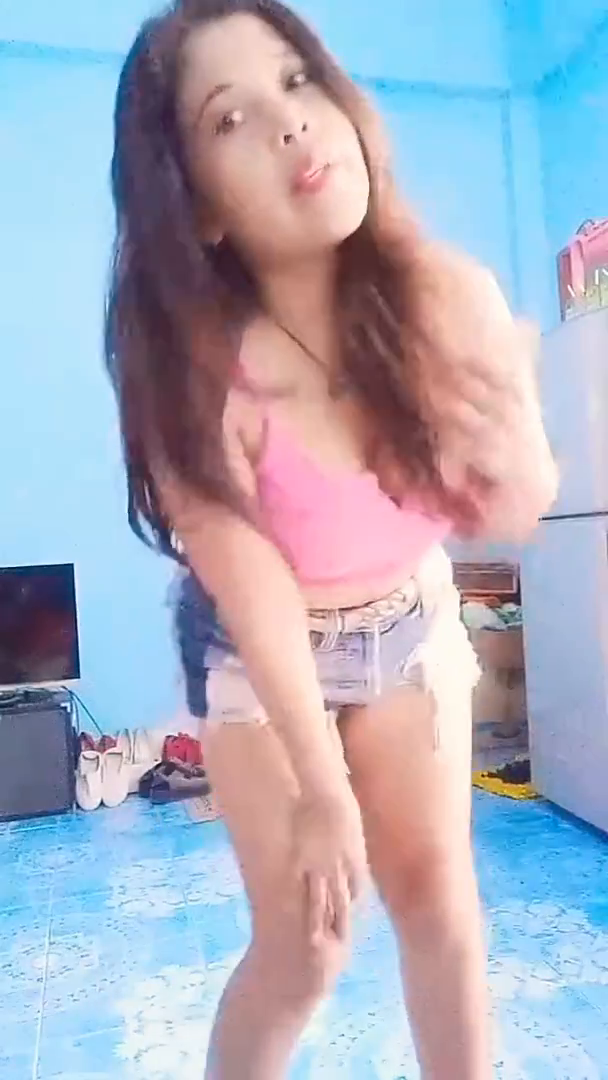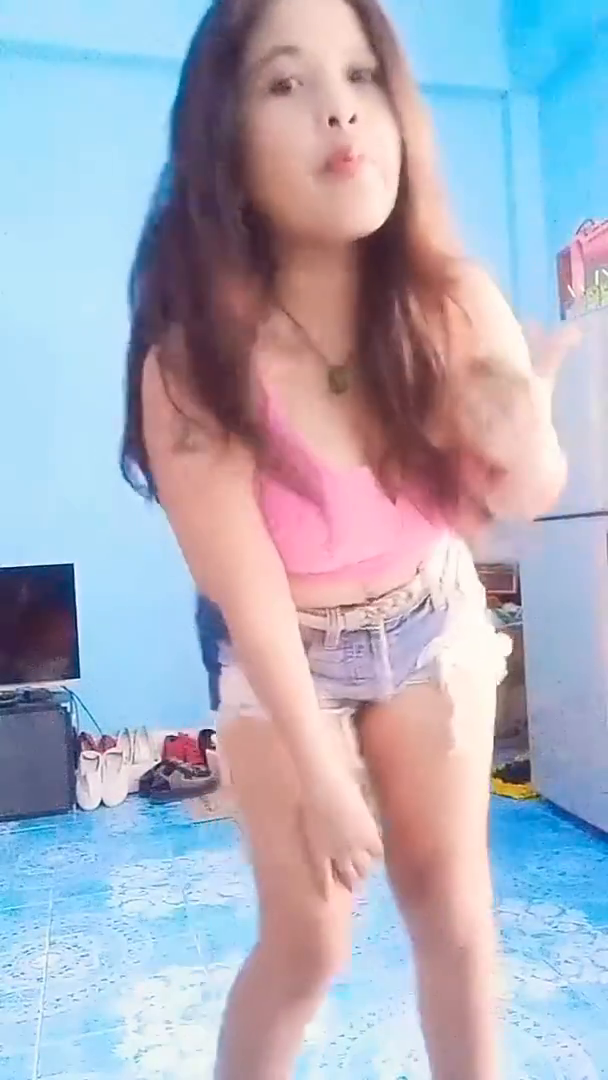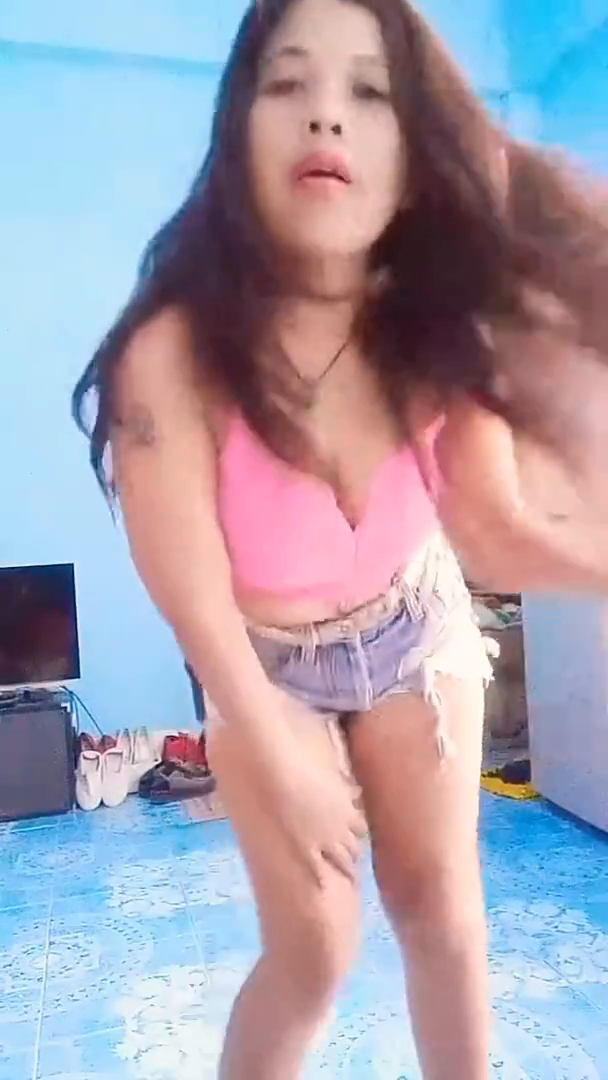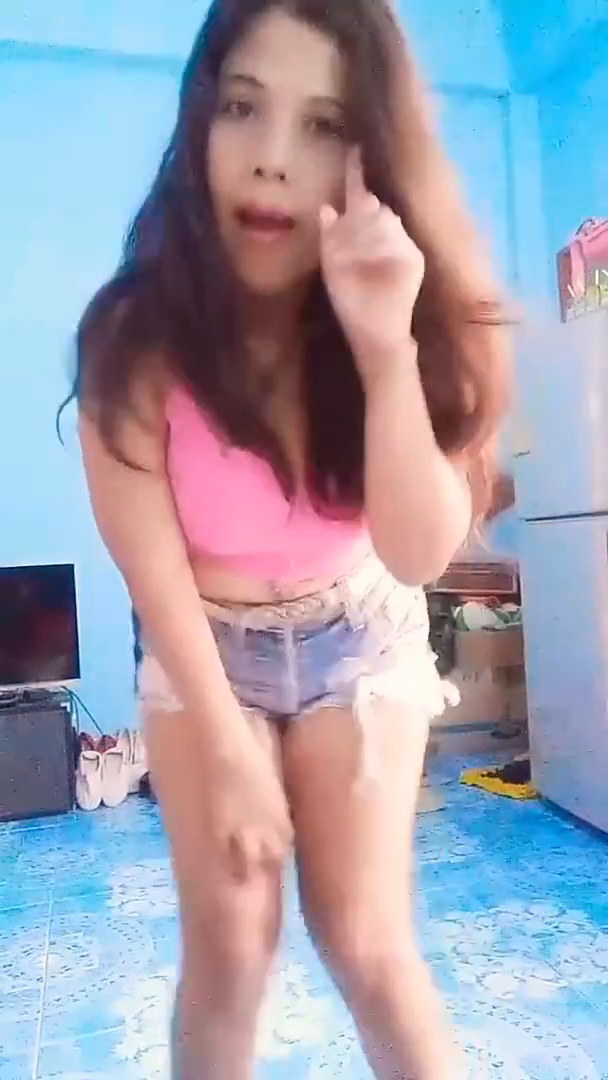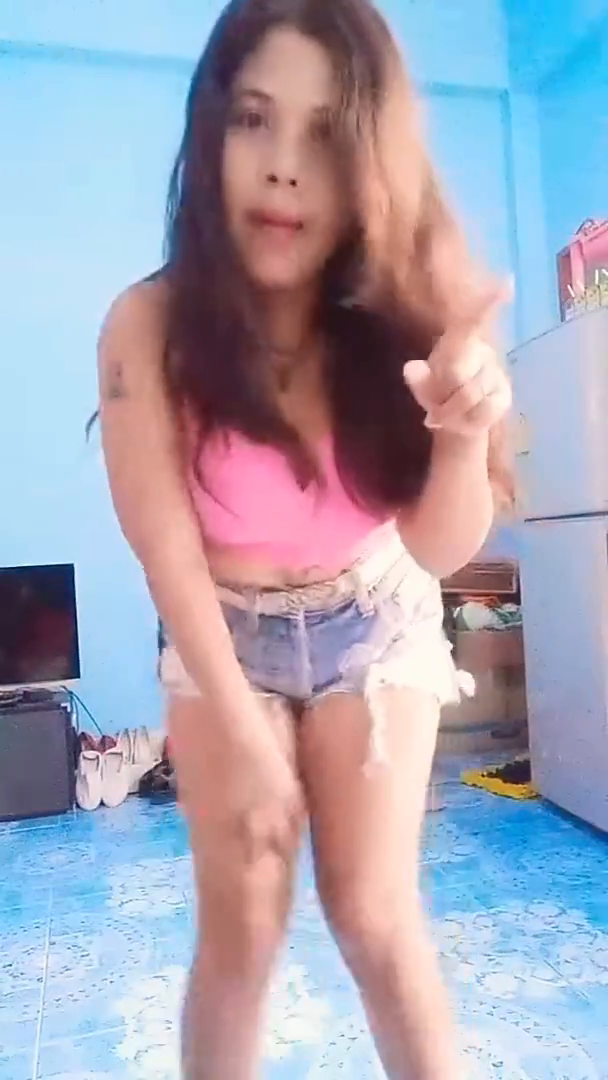
dt=1s
person 1, frame 1
left shoulder: (447, 298)
right shoulder: (188, 371)
left elbow: (505, 515)
right elbow: (256, 600)
left wrist: (512, 459)
right wrist: (323, 794)
left hip: (412, 627)
right hip: (261, 658)
left knee: (439, 898)
right knee: (305, 941)
person 1, frame 2
left shoulder: (453, 303)
right shoulder: (190, 364)
left elbow: (521, 503)
right elbow: (251, 601)
left wrist: (529, 447)
right wrist: (321, 787)
left hip: (433, 625)
right hip: (288, 658)
left knee: (452, 901)
right knee: (308, 937)
person 1, frame 3
left shoulder: (445, 335)
right shoulder: (170, 356)
left elbow: (486, 523)
right elbow: (196, 604)
right wrist: (286, 776)
left hip: (413, 633)
right hip: (260, 664)
left knee: (444, 912)
right knee: (316, 944)
person 1, frame 4
left shoulder: (410, 312)
right shoulder: (132, 326)
left elbow: (419, 553)
right elbow: (151, 562)
left wrist: (385, 345)
right wrist: (225, 747)
left hip: (359, 642)
right hip: (203, 649)
left knee: (364, 941)
right knee: (232, 942)
person 1, frame 5
left shoulder: (402, 321)
right shoulder: (152, 323)
left elbow: (441, 549)
right elbow: (171, 551)
left wrist: (469, 433)
right wrist: (241, 732)
left hip: (373, 628)
right hip: (225, 635)
left knee: (374, 917)
right knee: (241, 925)
